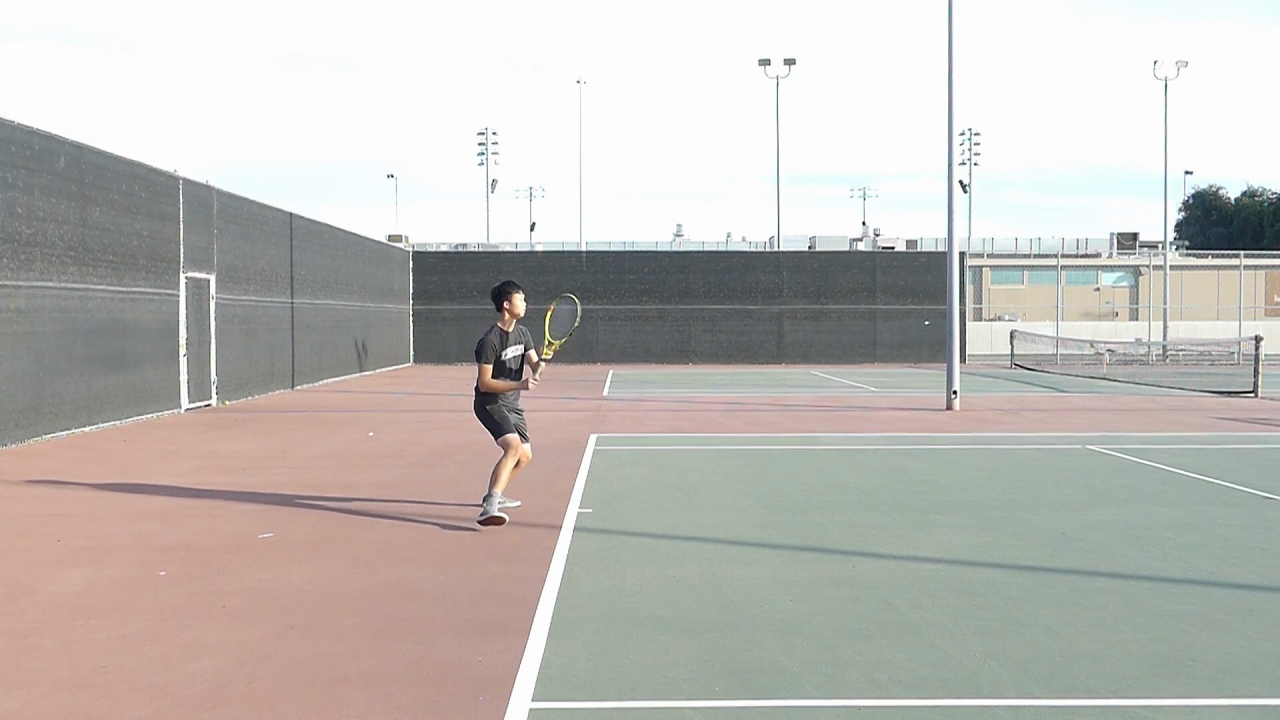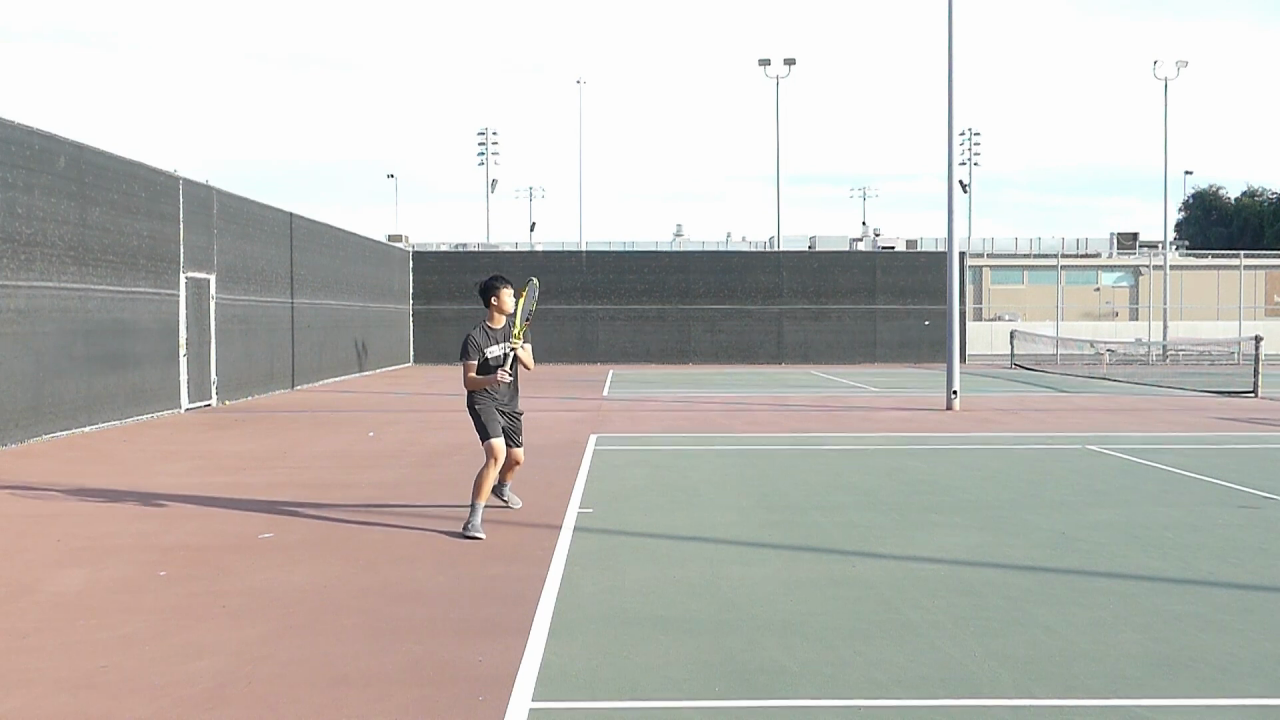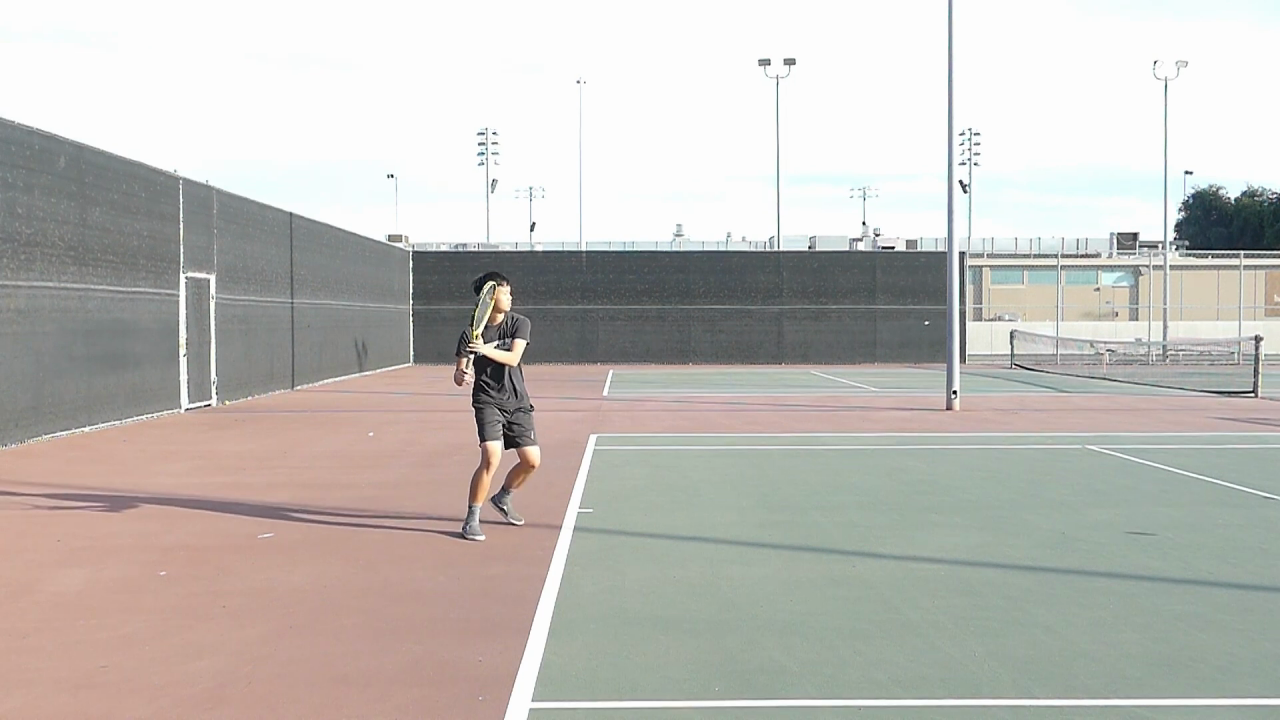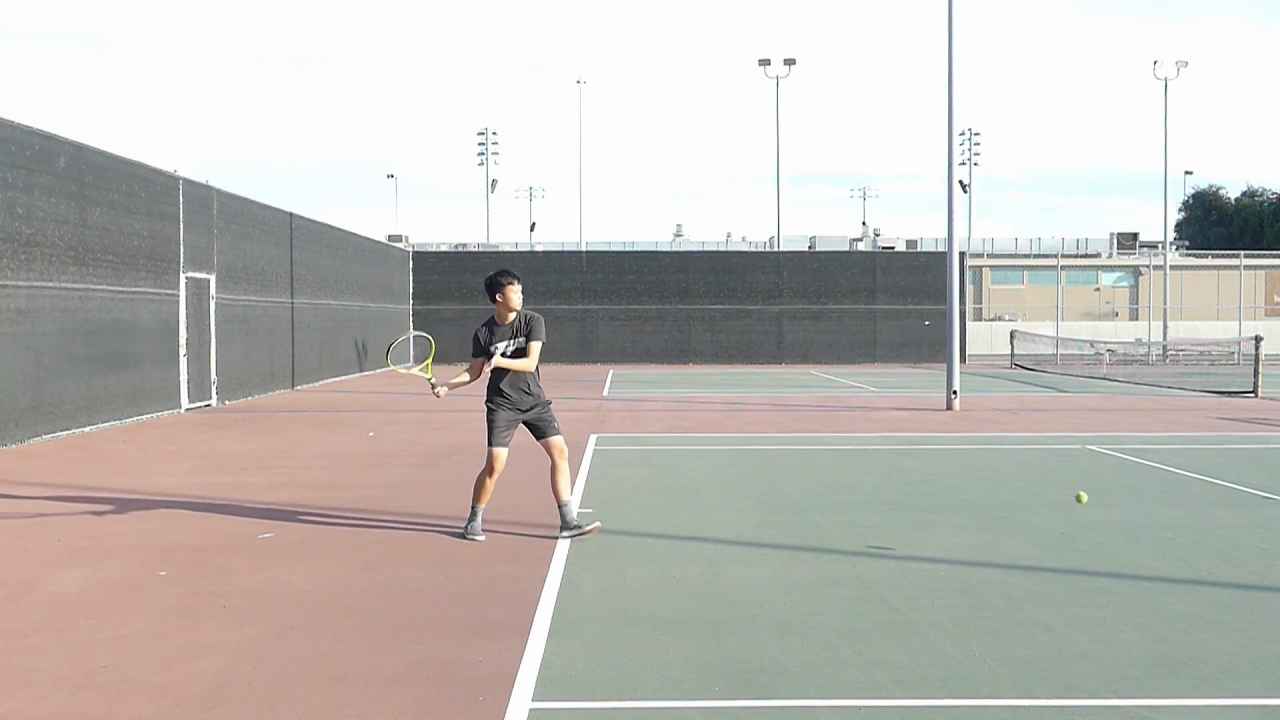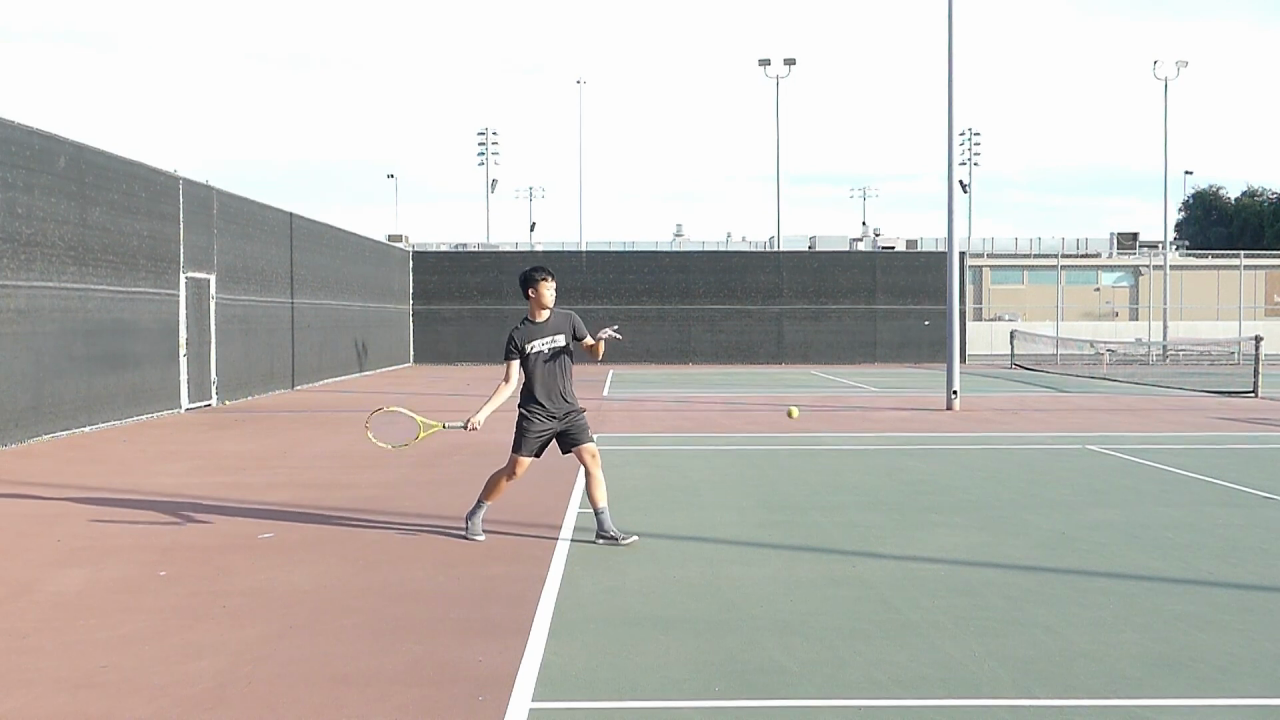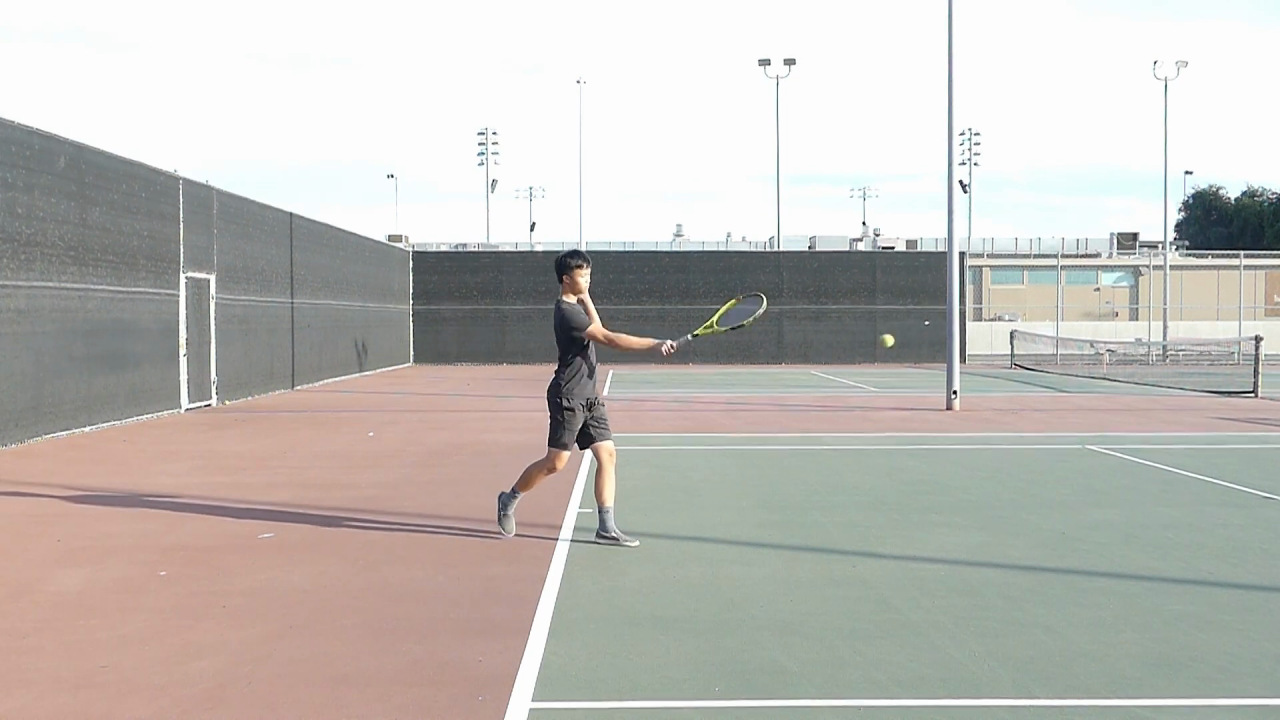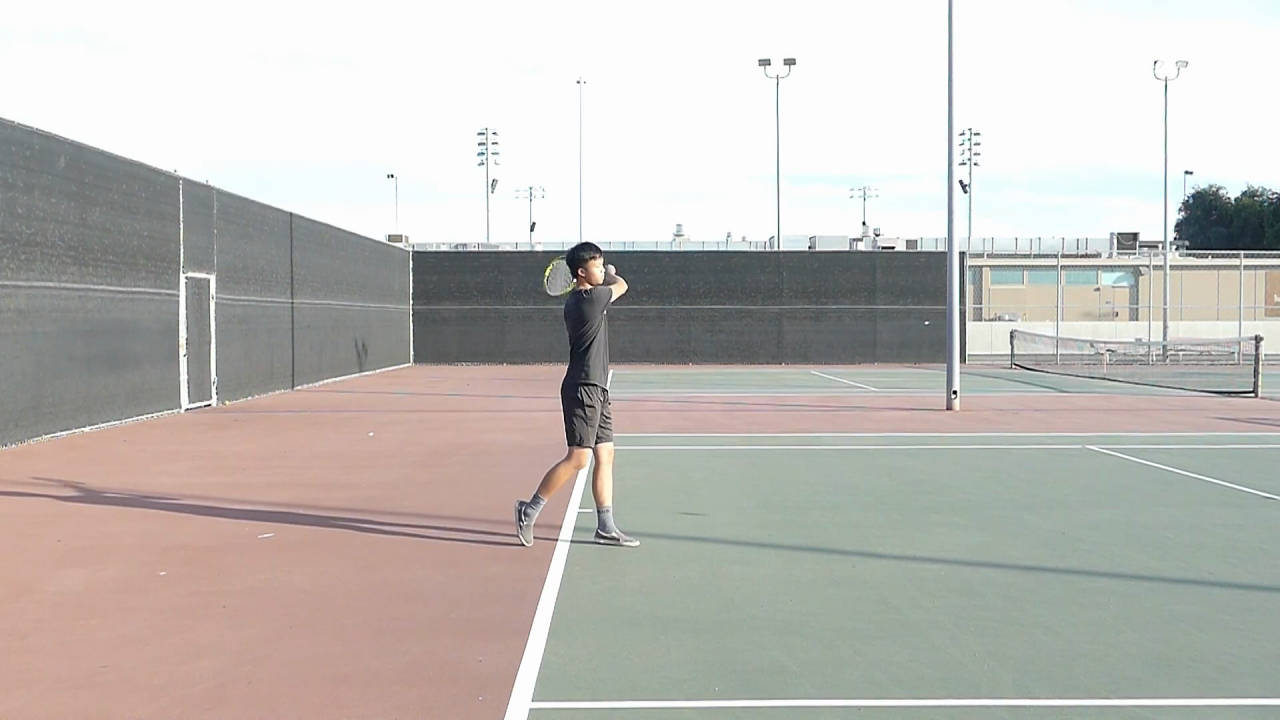
dt=0.4s
person 1, frame 1
left shoulder: (523, 333)
right shoulder: (489, 341)
left elbow: (535, 366)
right elbow: (484, 383)
left wrist: (543, 360)
right wrist: (519, 384)
left hip: (511, 404)
right hip: (490, 404)
left knee: (525, 455)
right knee: (514, 448)
left ankle: (494, 496)
right ankle: (489, 509)
person 1, frame 2
right shoulder: (474, 338)
left elbow: (529, 364)
right elbow: (468, 381)
left wrist: (519, 351)
right wrist: (492, 378)
left hip: (510, 405)
right hip: (483, 404)
left knee: (516, 459)
right knee: (497, 455)
left ankle: (501, 489)
right ankle: (473, 520)
person 1, frame 3
left shoulder: (520, 323)
right shoulder: (470, 334)
left elbow: (514, 358)
right elbow: (458, 375)
left wrist: (487, 350)
right wrist: (461, 376)
left hip: (518, 402)
right hip: (488, 402)
left knee: (531, 460)
right knee: (491, 459)
left ankle: (503, 498)
right ankle: (472, 520)
person 1, frame 4
left shoulder: (533, 321)
right shoulder: (483, 333)
left elbow: (531, 363)
right elbow: (473, 372)
left wrist: (501, 361)
right wrist: (446, 385)
left hip: (534, 400)
right hip: (502, 404)
left knee: (559, 452)
right knee: (494, 464)
left ankle: (568, 521)
right ankle: (474, 520)
person 1, frame 5
left shoulder: (568, 320)
right shoulder: (518, 335)
left elbow: (595, 354)
right elbow: (509, 383)
left wrist: (600, 339)
right wrist: (482, 412)
left hip: (568, 409)
right hip: (535, 412)
left knee: (592, 459)
right knee: (514, 469)
left ankle: (605, 529)
right ankle: (475, 515)
person 1, frame 6
left shoulder: (576, 307)
right shoulder: (567, 313)
left elbow: (601, 333)
right elbow: (609, 338)
left wrist: (585, 298)
right wrist: (655, 344)
left hip: (589, 397)
right hip: (568, 397)
left knee: (607, 456)
right knee: (556, 462)
left ankle: (606, 528)
right ankle: (510, 500)
person 1, frame 7
left shoulder: (576, 301)
right shoulder: (591, 297)
right elbow: (620, 285)
right wrist: (611, 274)
left hip: (595, 389)
right hip: (583, 389)
left knee: (605, 455)
right knee: (578, 458)
left ankle: (606, 528)
right ankle: (529, 510)
